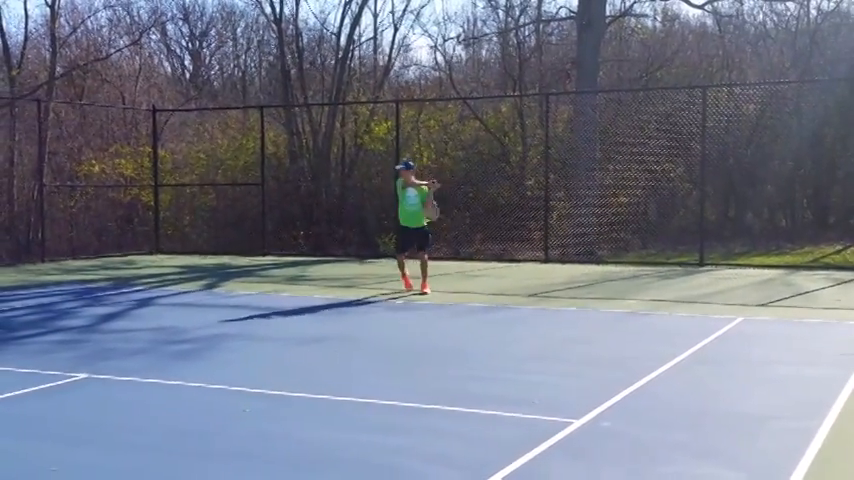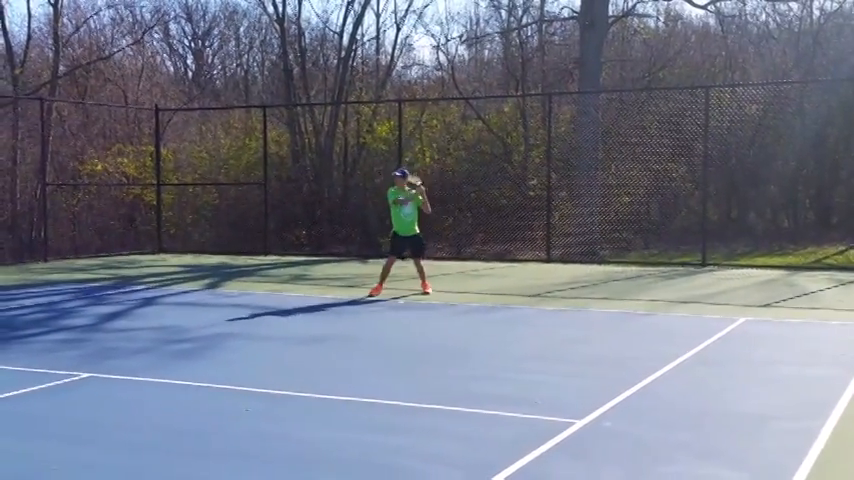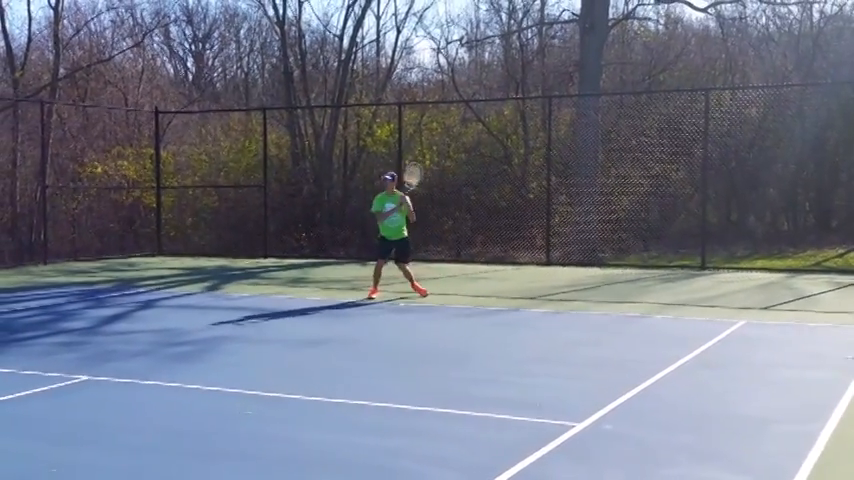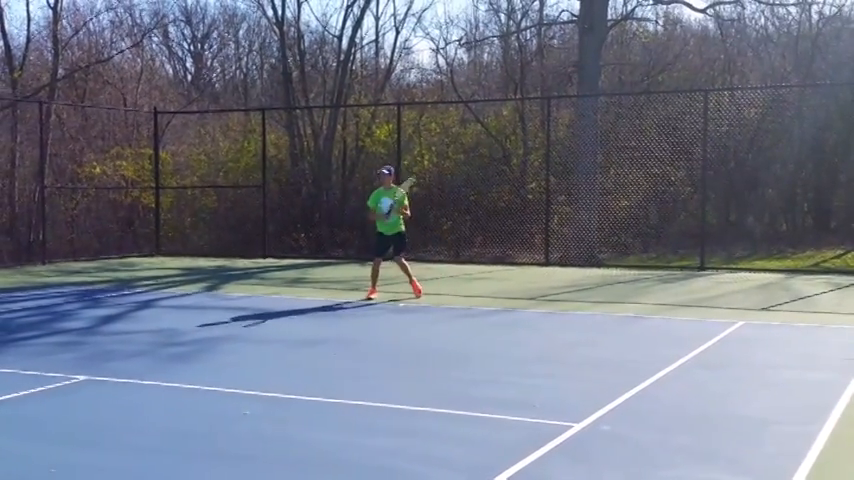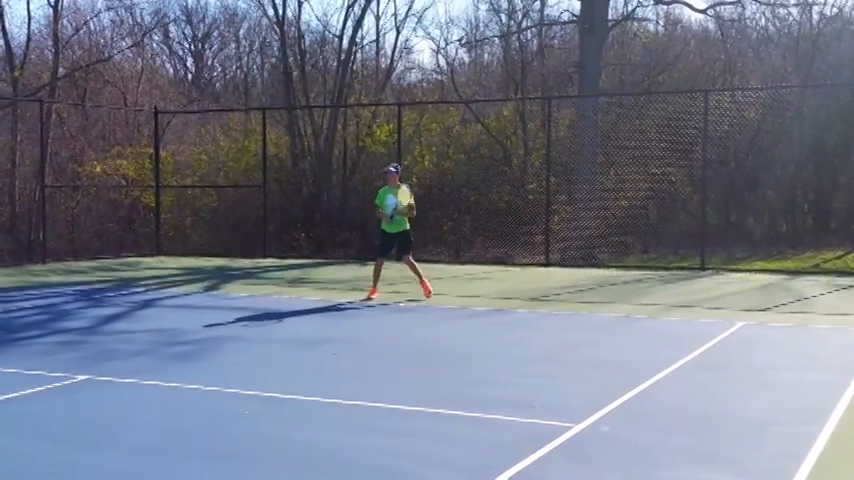
dt=0.2s
person 1, frame 1
left shoulder: (422, 187)
right shoulder: (401, 182)
left elbow: (427, 207)
right elbow: (408, 184)
left wrist: (430, 192)
right wrist: (427, 183)
left hip: (420, 226)
right hip: (405, 226)
left knee: (422, 255)
right knee: (400, 256)
left ankle: (424, 283)
right ankle: (405, 275)
person 1, frame 2
left shoulder: (414, 193)
right shoulder: (392, 192)
left elbow: (428, 211)
right elbow: (399, 203)
left wrist: (423, 195)
right wrist: (414, 194)
left hip: (413, 233)
right hip: (398, 233)
left knee: (418, 261)
right knee: (391, 260)
left ankle: (424, 283)
right ankle: (379, 286)
person 1, frame 3
left shoulder: (403, 198)
right shoulder: (379, 199)
left elbow: (413, 219)
right elbow: (378, 218)
left wrist: (408, 205)
right wrist: (394, 209)
left hip: (401, 237)
right hip: (385, 237)
left knee: (402, 265)
right knee: (380, 262)
left ankle: (414, 285)
right ankle: (374, 289)
person 1, frame 4
left shoulder: (400, 193)
right shoulder: (376, 194)
left elbow: (408, 215)
right elbow: (370, 215)
left wrist: (400, 210)
right wrist: (379, 216)
left hip: (398, 231)
right hip: (382, 233)
left knee: (399, 259)
right knee: (377, 260)
left ankle: (412, 281)
right ankle: (373, 289)
person 1, frame 5
right shoulder: (382, 191)
left elbow: (412, 213)
right elbow: (377, 211)
left wrist: (399, 213)
right wrist: (383, 216)
left hip: (402, 231)
right hip: (386, 231)
left knee: (407, 259)
right knee: (379, 260)
left ankle: (424, 283)
right ankle: (374, 289)
